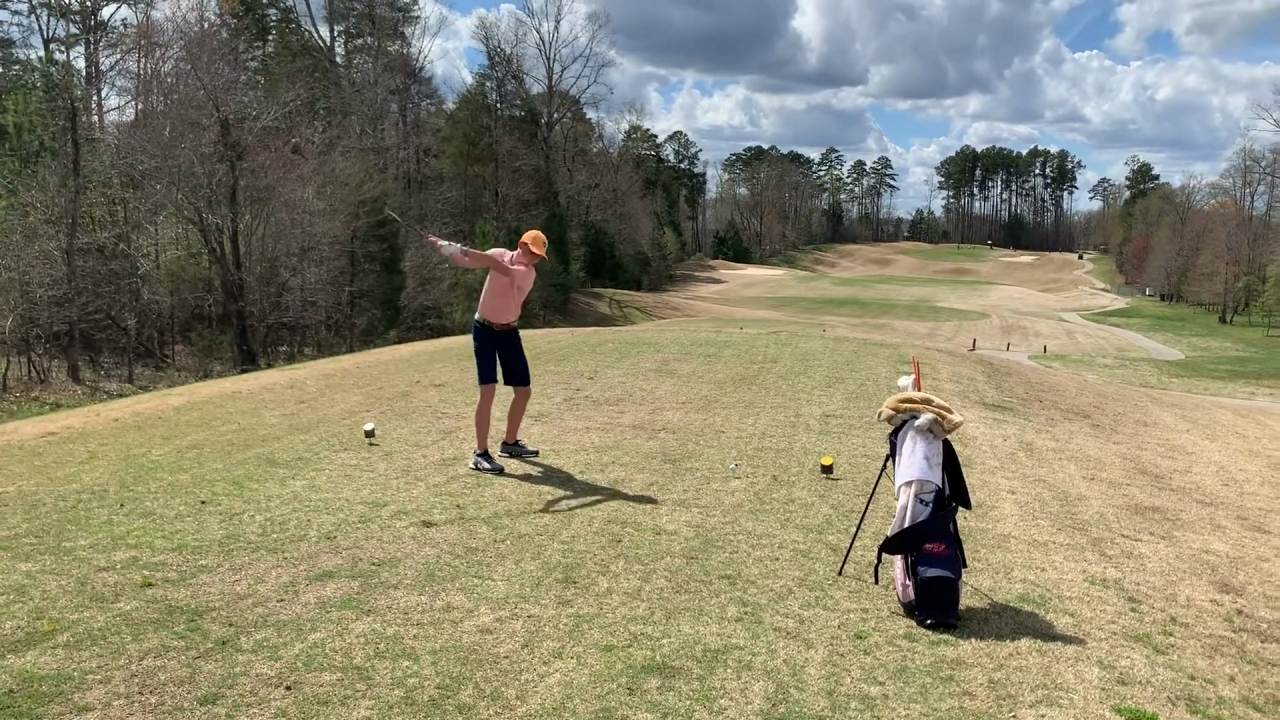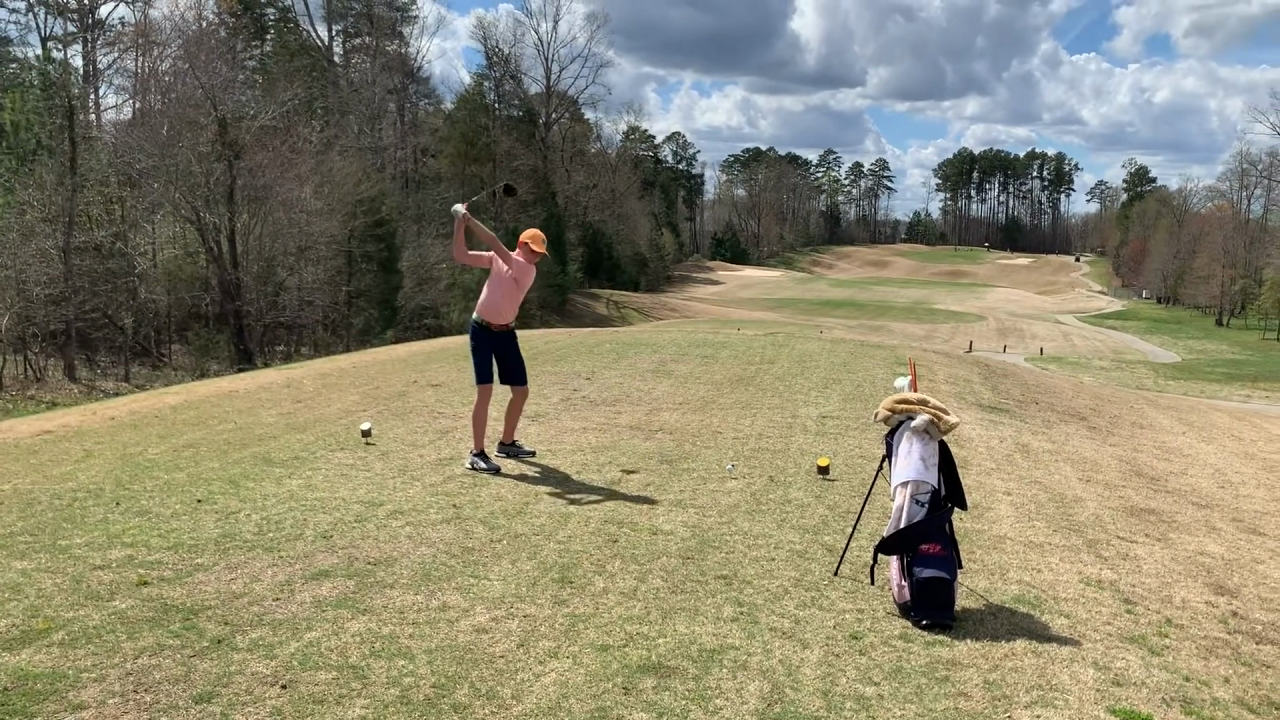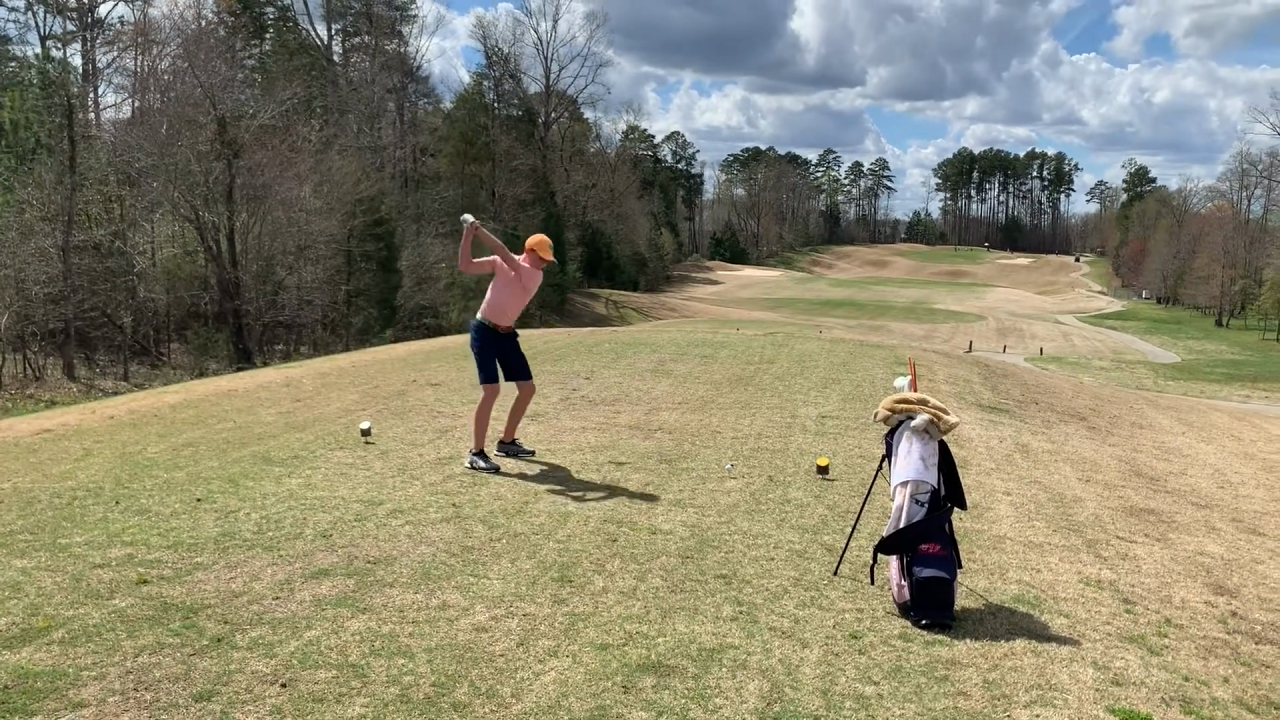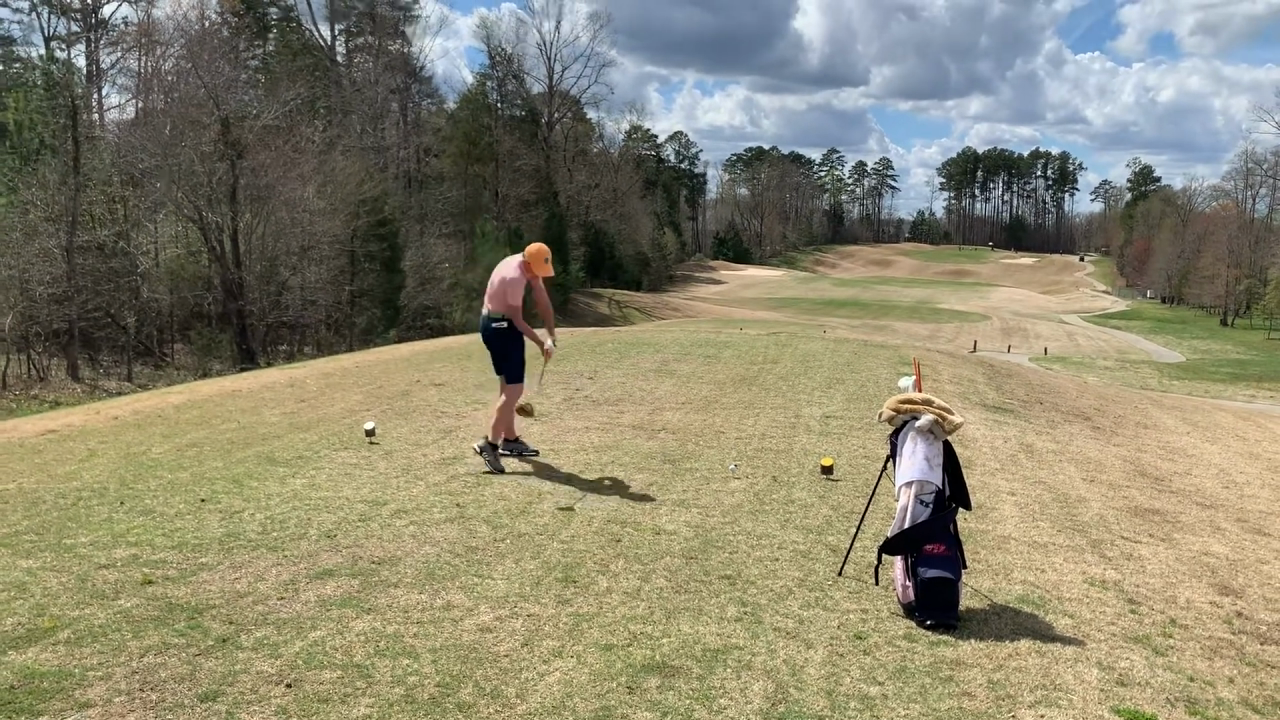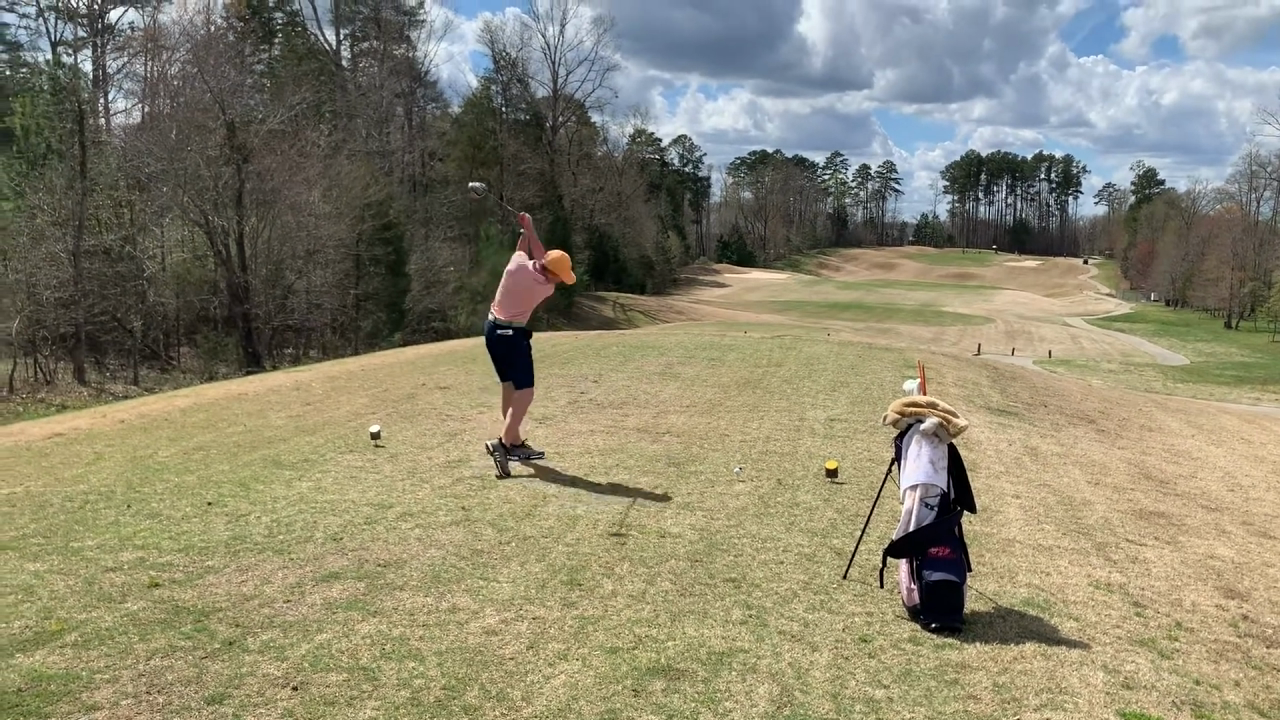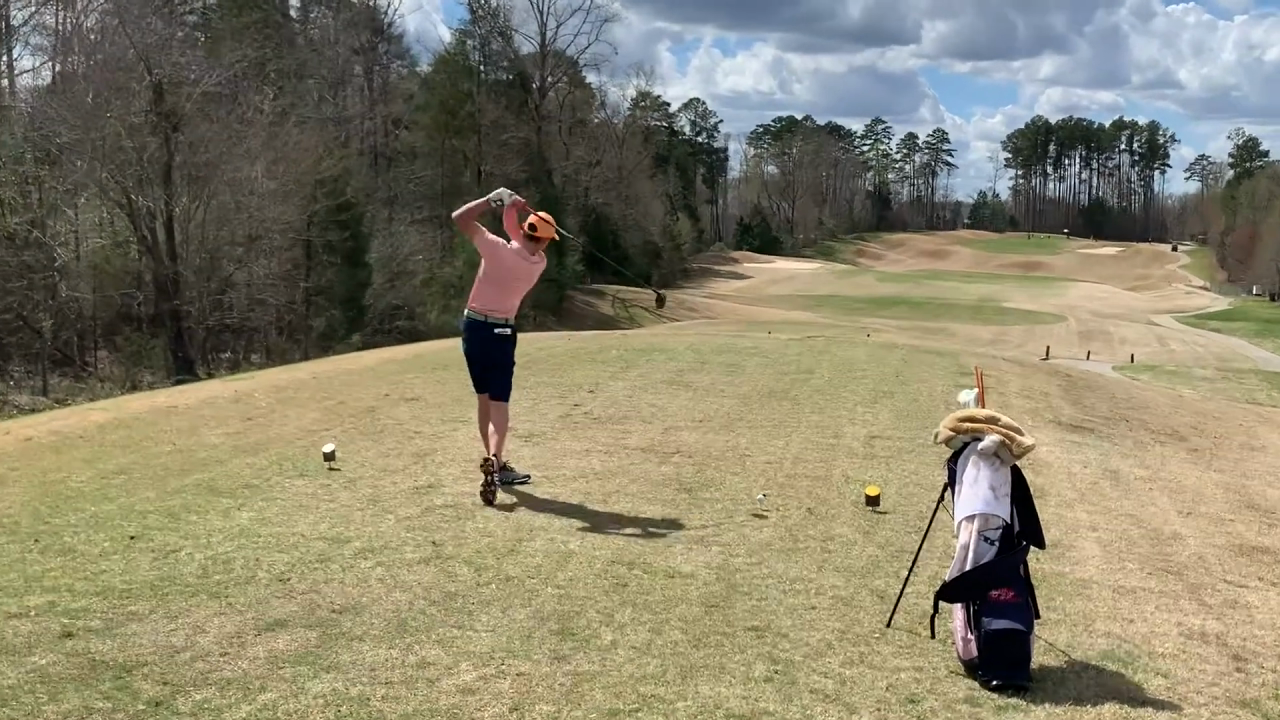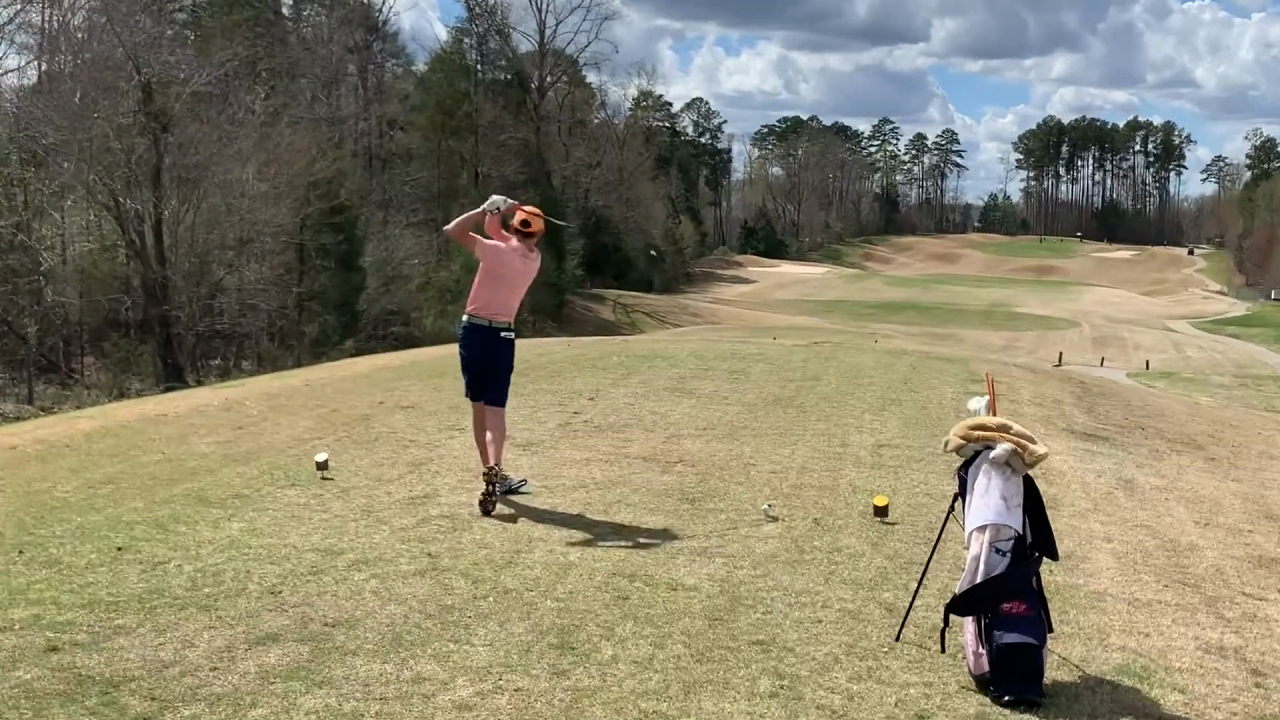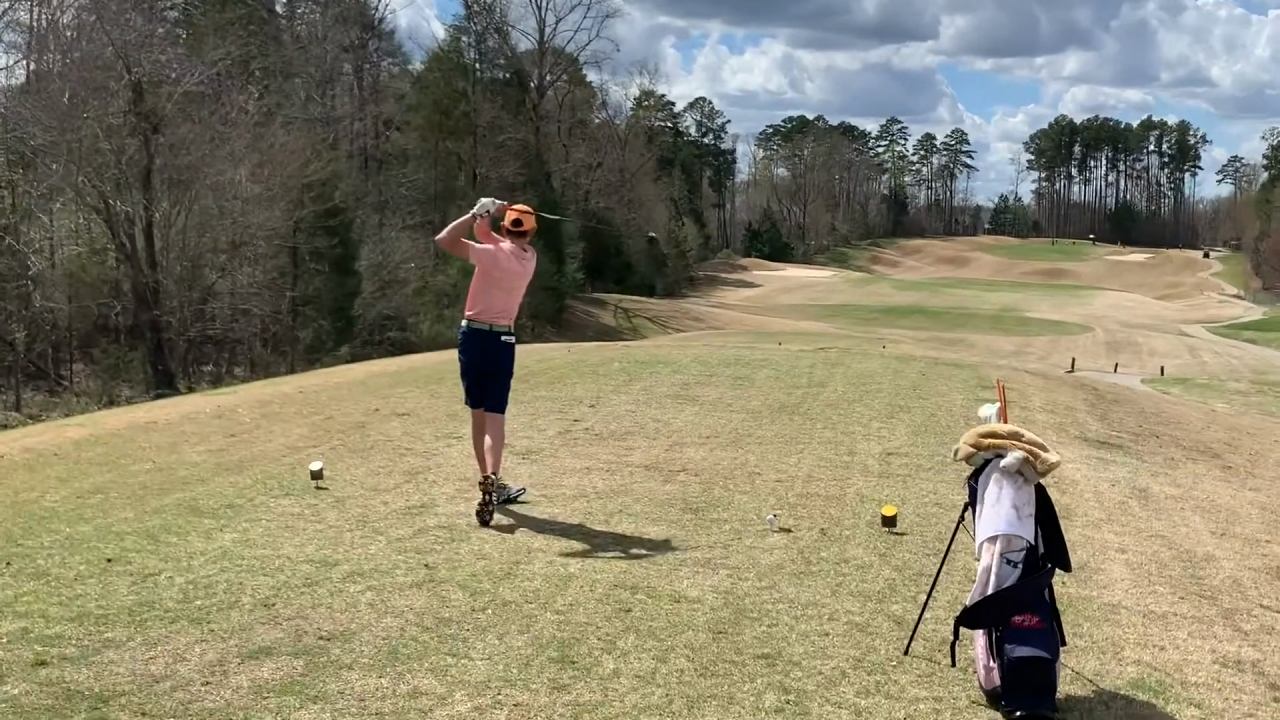
dt=0.2s
person 1, frame 1
left shoulder: (528, 274)
right shoulder: (500, 256)
left elbow: (496, 266)
right elbow: (464, 260)
left wrist: (462, 251)
right wrist: (445, 246)
left hip: (509, 333)
right hip: (484, 330)
left knee: (524, 391)
right knee: (488, 392)
left ankle: (510, 443)
right ankle: (480, 454)
person 1, frame 2
left shoulder: (528, 270)
right shoulder: (497, 258)
left elbow: (495, 245)
right elbow: (460, 256)
left wrist: (469, 219)
right wrist: (460, 222)
left hip: (505, 334)
right hip: (481, 330)
left knee: (521, 392)
right knee: (485, 391)
left ankle: (506, 442)
right ankle: (477, 453)
person 1, frame 3
left shoulder: (534, 277)
right shoulder: (504, 261)
left elbow: (501, 251)
right elbow: (464, 266)
left wrist: (477, 229)
right wrist: (468, 232)
left hip: (506, 334)
right hip: (484, 332)
left knee: (527, 390)
right knee: (491, 391)
left ankle: (508, 442)
right ankle: (476, 453)
person 1, frame 4
left shoulder: (522, 259)
right shoulder: (515, 277)
left elbow: (542, 300)
right elbow: (517, 319)
left wrist: (551, 334)
right wrist: (540, 341)
left hip: (492, 326)
right hip: (503, 329)
left knee: (509, 385)
right knee: (514, 389)
left ankle: (509, 439)
right ankle: (491, 443)
person 1, frame 5
left shoulder: (517, 265)
right shoulder: (547, 288)
left elbow: (524, 247)
left wrist: (526, 226)
left hip: (492, 330)
right hip: (514, 334)
left knee: (508, 389)
right knee: (524, 394)
left ankle: (514, 442)
right ankle: (502, 443)
person 1, frame 6
left shoulder: (498, 250)
right shoulder: (540, 263)
left elbow: (458, 219)
right elbow: (513, 226)
left wrist: (492, 199)
right wrist: (512, 205)
left hip: (473, 325)
right hip: (500, 331)
left knee: (484, 398)
right knee: (499, 403)
left ankle: (495, 463)
right ankle: (494, 459)
person 1, frame 7
left shoulder: (499, 252)
right shoulder: (534, 258)
left elbow: (452, 230)
right elbow: (493, 229)
left wrist: (487, 208)
right wrist: (495, 212)
left hip: (474, 331)
right hip: (502, 336)
left knee: (479, 408)
right knee: (495, 409)
left ankle: (492, 476)
right ankle: (494, 471)
person 1, frame 8
left shoulder: (493, 255)
right shoulder: (530, 257)
left elbow: (444, 240)
right elbow: (483, 233)
left wrist: (476, 213)
left hip: (474, 336)
right hip: (502, 340)
left knee: (478, 415)
right knee: (494, 415)
